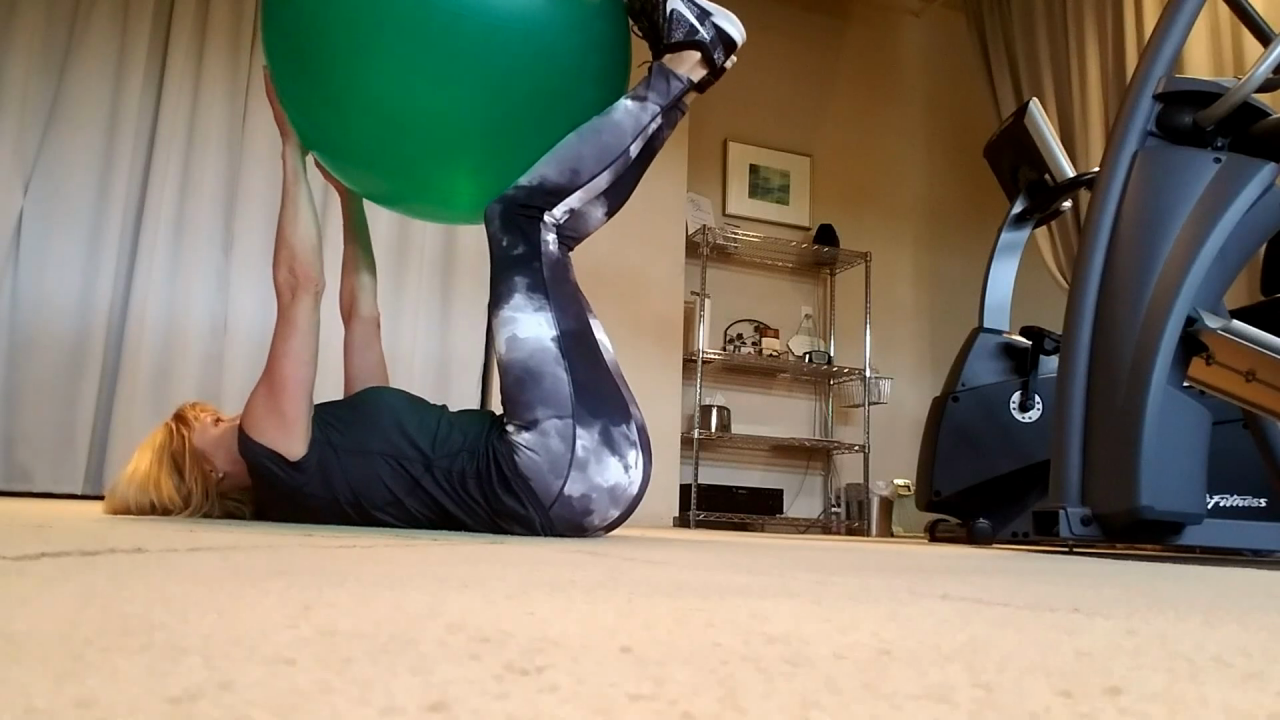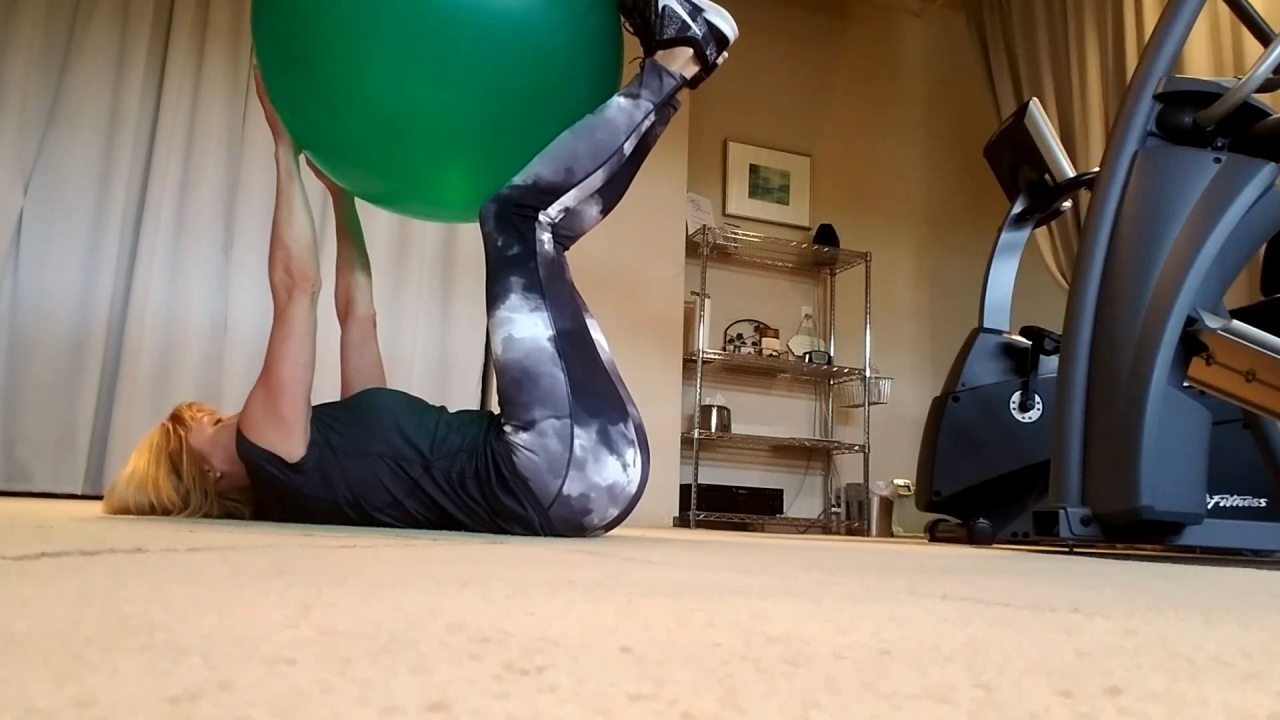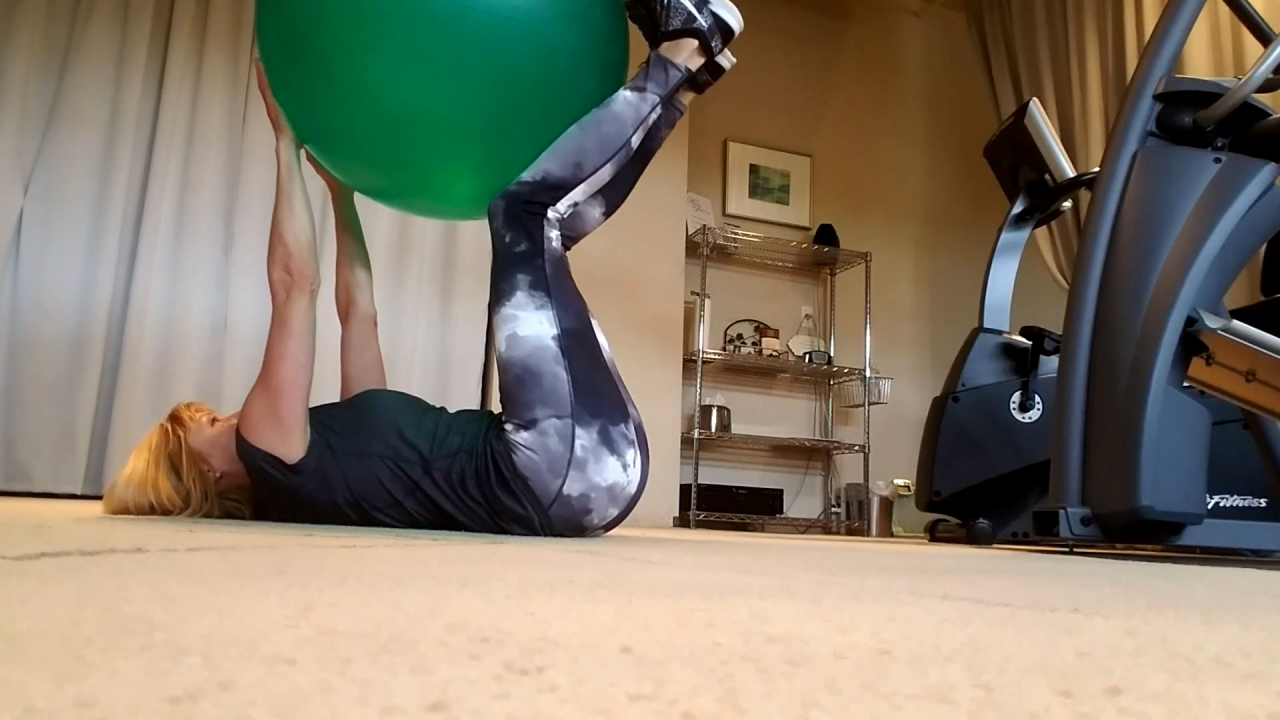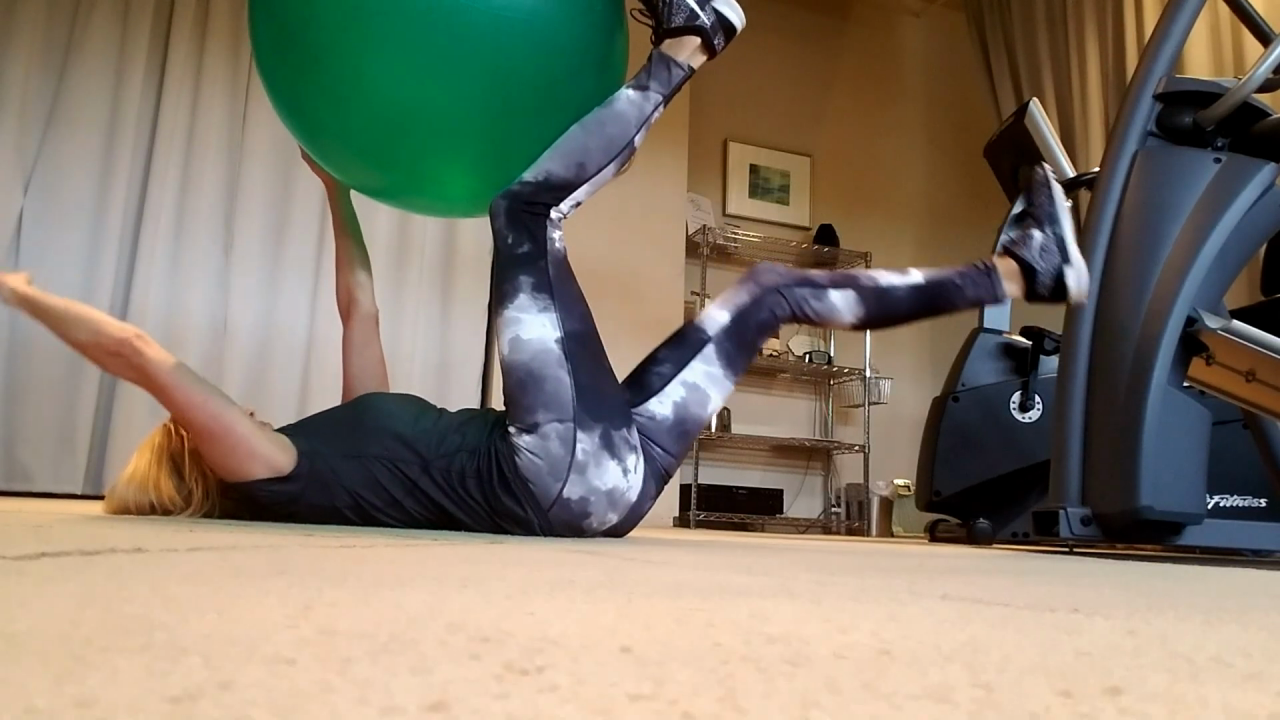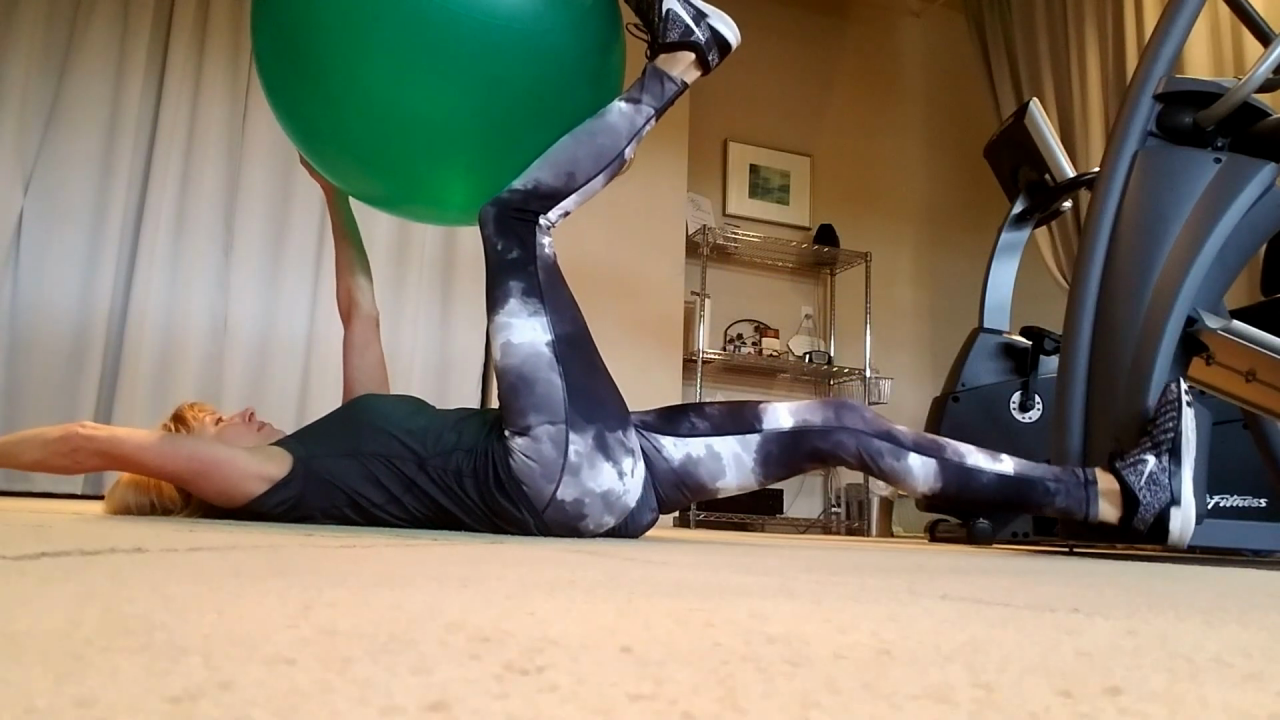
dt=1s
person 1, frame 1
left shoulder: (327, 440)
right shoulder: (271, 455)
left elbow: (360, 310)
right elbow: (300, 288)
left wrist: (349, 191)
right wrist: (292, 148)
left hip: (588, 465)
right hip: (569, 474)
left knee: (532, 227)
right knee: (520, 214)
left ankle: (676, 77)
right ankle: (678, 71)
person 1, frame 2
left shoulder: (329, 439)
right shoulder: (269, 453)
left elbow: (358, 310)
right elbow: (295, 286)
left wrist: (342, 190)
right wrist: (285, 148)
left hip: (591, 461)
right hip: (566, 475)
left knee: (533, 229)
right knee: (515, 210)
left ankle: (669, 76)
right ankle: (675, 61)
person 1, frame 3
left shoulder: (320, 446)
right shoulder: (274, 455)
left elbow: (358, 308)
right elbow: (294, 284)
left wrist: (342, 188)
right wrist: (287, 143)
left hip: (588, 462)
right hip: (565, 471)
left knee: (537, 233)
right knee: (522, 208)
left ankle: (679, 81)
right ankle: (678, 53)
person 1, frame 4
left shoulder: (337, 436)
right shoulder: (268, 472)
left elbow: (359, 310)
right elbow: (147, 359)
left wrist: (338, 193)
left hip: (597, 468)
right hip: (566, 476)
left knee: (768, 290)
right knee: (524, 209)
left ankle: (1014, 270)
person 1, frame 5
left shoulder: (334, 435)
right shoulder: (269, 481)
left elbow: (359, 308)
right elbow: (108, 441)
left wrist: (337, 194)
left hip: (599, 477)
right hip: (563, 473)
left knee: (830, 423)
right knee: (514, 213)
left ankle: (1117, 496)
